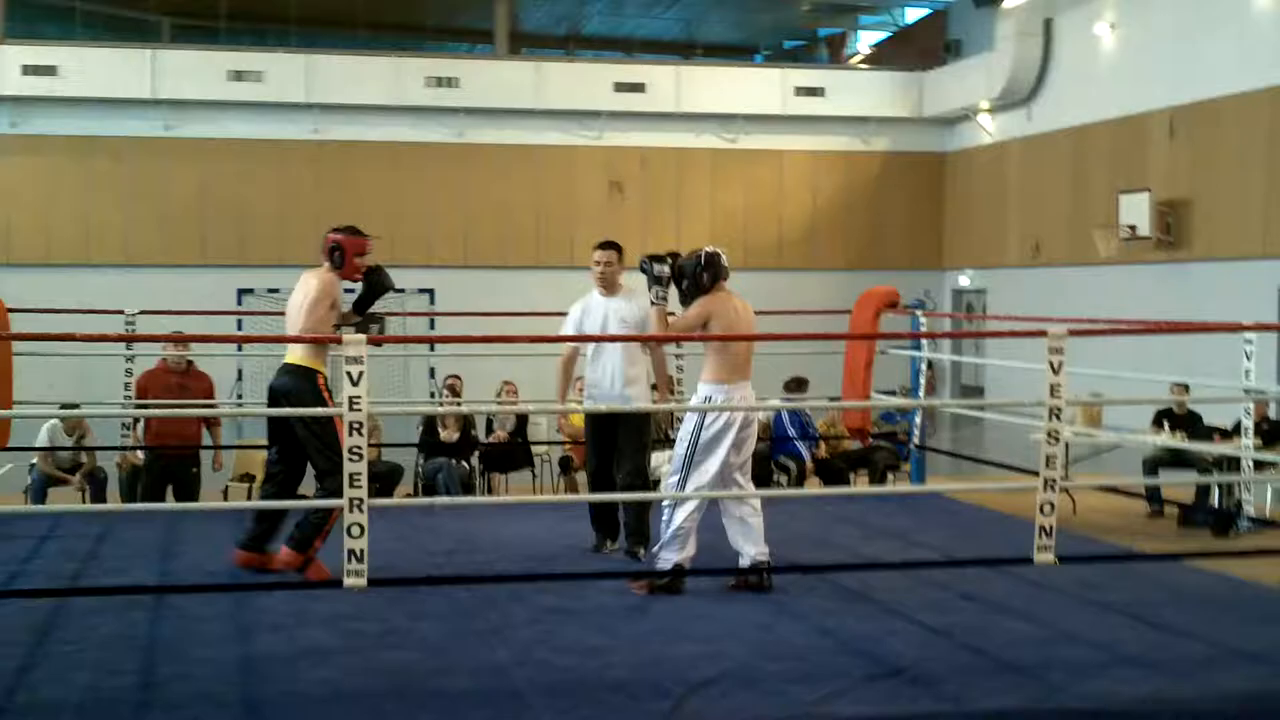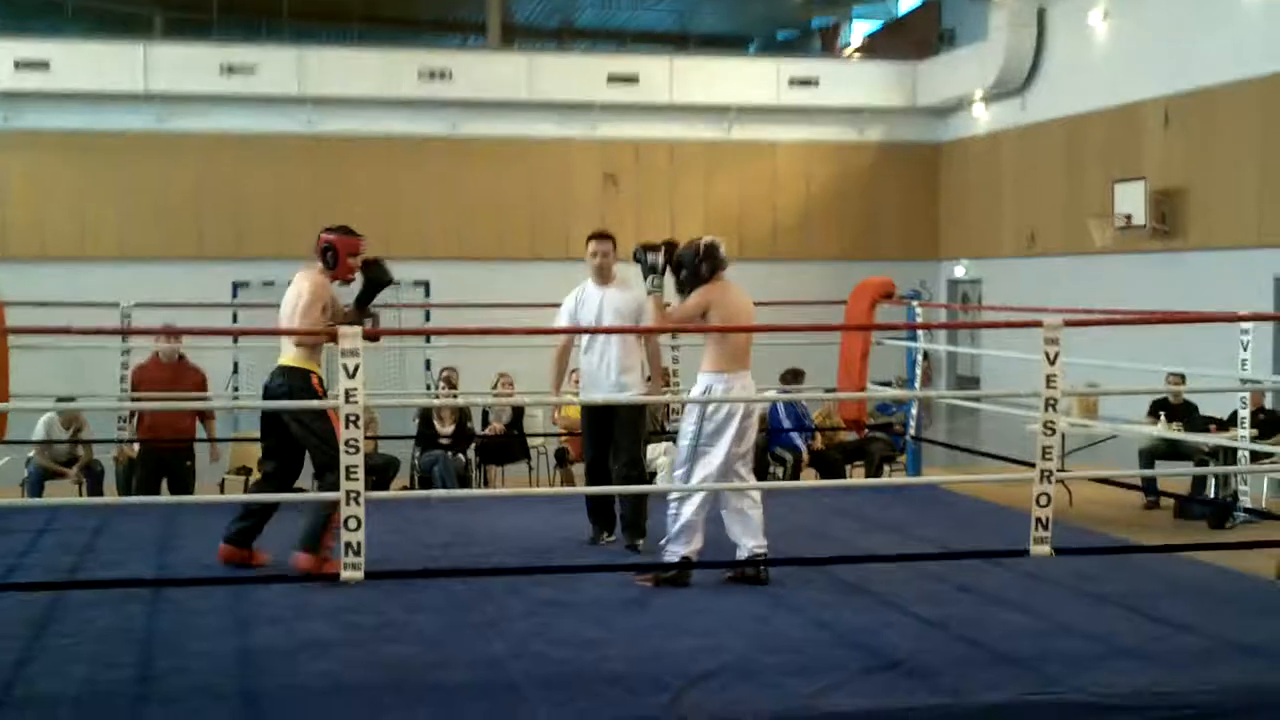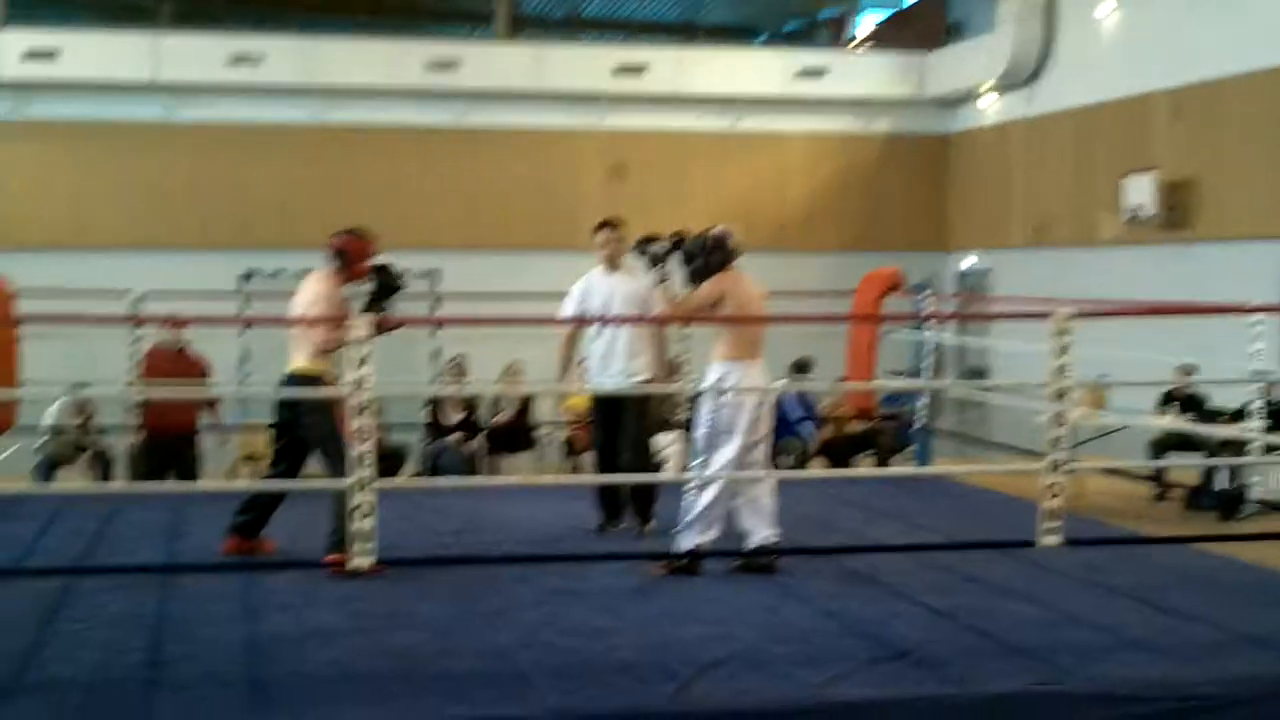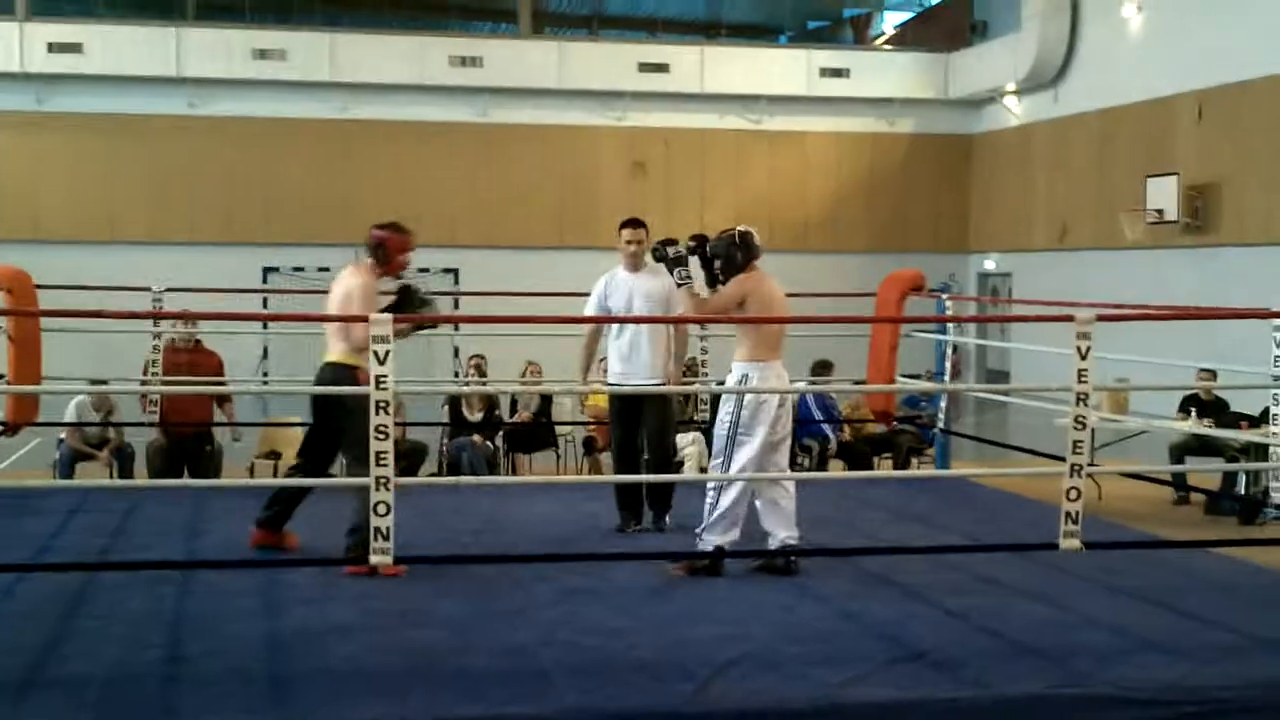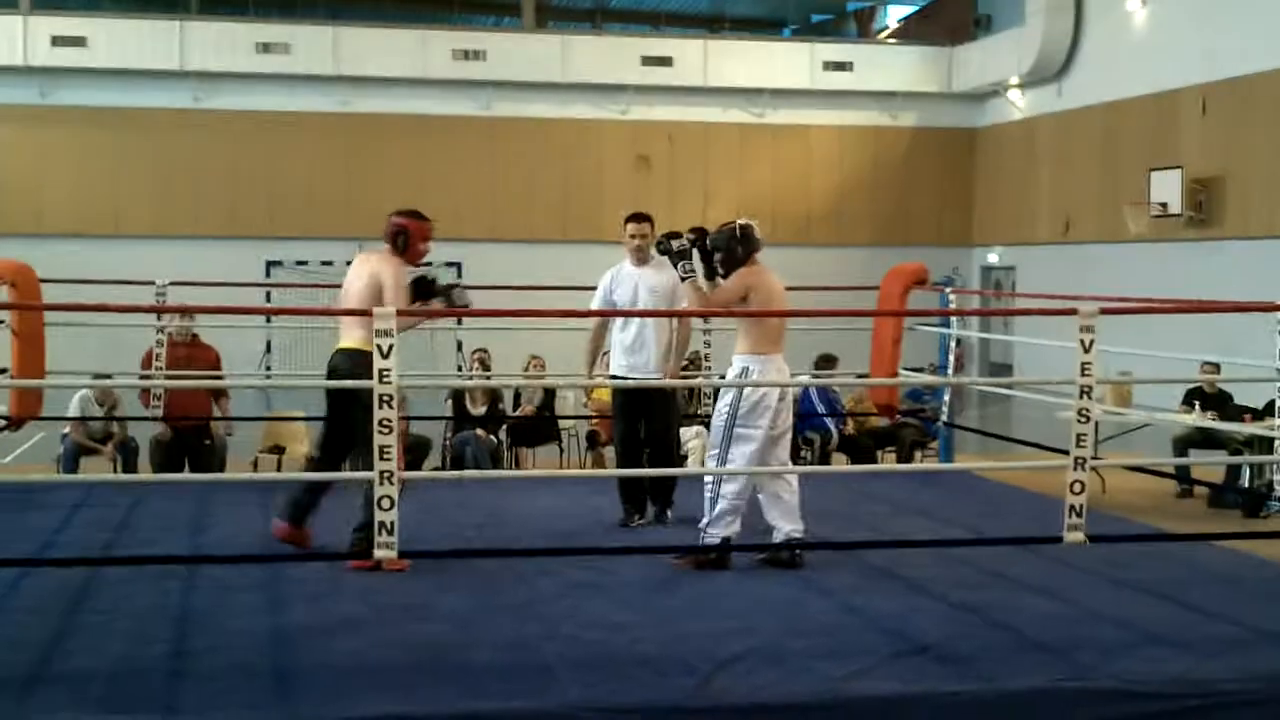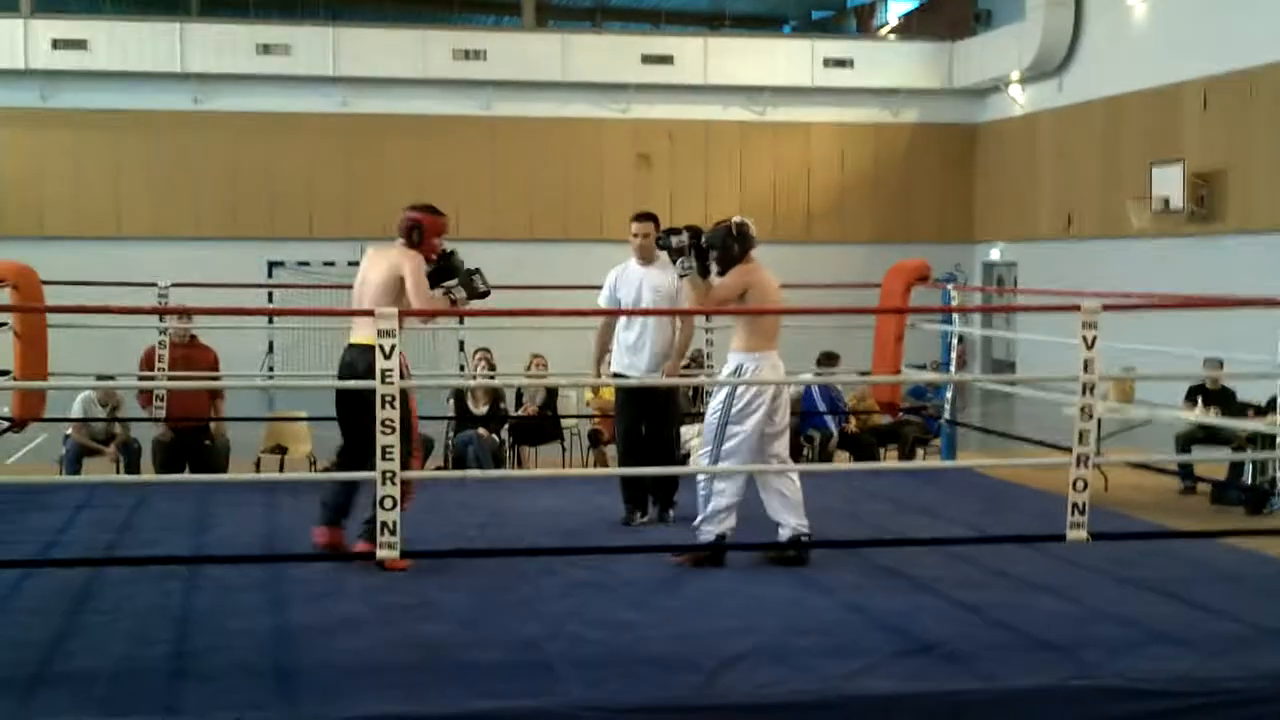
dt=0.1s
person 1, frame 1
left shoulder: (311, 278)
right shoulder: (326, 283)
left elbow: (335, 323)
right elbow: (305, 331)
left wrist: (366, 299)
right wrist: (348, 329)
left hip: (285, 379)
right hip: (305, 381)
left knee: (283, 471)
right knee: (336, 471)
left ankle: (251, 548)
right ankle: (298, 550)
person 1, frame 2
left shoulder: (307, 279)
right shoulder: (318, 284)
left elbow: (337, 319)
right elbow: (301, 336)
left wrist: (367, 295)
right wrist: (343, 327)
left hip: (279, 380)
right hip: (300, 382)
left knee: (277, 470)
right knee: (336, 466)
left ankle: (236, 543)
right ankle: (312, 553)
person 1, frame 3
left shoulder: (316, 282)
right shoulder: (327, 288)
left elbow: (339, 325)
right elbow: (323, 342)
left wrist: (378, 300)
right wrist: (373, 328)
left hip: (294, 383)
right hip: (311, 384)
left knee: (285, 465)
right knee: (345, 463)
left ankle: (241, 534)
right ankle: (341, 551)
person 1, frame 4
left shoulder: (352, 273)
right shoulder: (364, 282)
right elbow: (362, 339)
left wrist: (399, 308)
right wrist: (408, 323)
left hip: (330, 375)
right hip: (347, 377)
left knee: (312, 459)
right knee: (370, 467)
left ankle: (266, 527)
right ankle: (361, 556)
person 1, frame 5
left shoulder: (363, 259)
right shoulder: (391, 266)
right elbow: (399, 321)
left wrist: (414, 294)
right wrist: (442, 301)
left hip: (340, 361)
right hip: (366, 366)
left knee: (331, 449)
right knee: (378, 459)
left ankle: (292, 520)
right ankle: (366, 550)
person 1, frame 6
left shoulder: (374, 253)
right shoulder: (409, 259)
right elbow: (424, 311)
left wrist: (434, 276)
right wrist: (456, 292)
left hip: (352, 358)
right hip: (381, 362)
left knee: (354, 450)
right knee: (404, 455)
left ankle: (329, 526)
right ankle: (372, 539)
person 2, frame 1
left shoulder: (709, 303)
right shoulder: (743, 306)
left elbow: (665, 333)
left wrist: (658, 291)
right wrist: (679, 292)
left hip: (715, 399)
right hip: (743, 398)
left knee: (685, 486)
right knee: (739, 486)
left ankle: (669, 569)
right ankle: (756, 566)
person 2, frame 2
left shoulder: (709, 293)
right shoulder: (741, 295)
left elbow: (662, 323)
left wrist: (653, 279)
right wrist: (679, 284)
left hip: (716, 390)
right hip: (744, 388)
left knee: (691, 479)
right knee: (740, 478)
left ankle: (676, 562)
right ankle: (754, 558)
person 2, frame 3
left shoulder: (722, 282)
right shoulder: (751, 286)
left elbow: (676, 313)
right wrist: (690, 271)
left hip: (727, 380)
right hip: (756, 378)
left knee: (707, 466)
right knee: (753, 468)
left ankle: (690, 550)
right ankle: (764, 547)
person 2, frame 4
left shoulder: (744, 283)
right shoulder: (771, 285)
left elbow: (700, 312)
right elbow: (726, 306)
left wrist: (680, 273)
right wrist: (711, 275)
left hip: (750, 380)
right hip: (777, 379)
left knee: (730, 468)
right knee: (774, 469)
left ankle: (711, 551)
right ankle: (784, 549)
person 2, frame 5
left shoulder: (746, 277)
right shoulder: (770, 278)
left elbow: (704, 307)
right elbow: (721, 301)
left wrist: (684, 266)
right wrist: (707, 267)
left hip: (750, 372)
right hip: (776, 371)
left knee: (727, 461)
right knee: (775, 462)
left ankle: (715, 544)
right ankle: (789, 541)
person 2, frame 6
left shoulder: (743, 273)
right shoulder: (763, 275)
left elbow: (703, 304)
right elbow: (719, 299)
left wrist: (685, 263)
right wrist: (701, 266)
left hip: (746, 370)
right hip: (771, 368)
left knee: (718, 457)
right knee: (776, 458)
left ankle: (711, 541)
right ankle: (796, 538)
person 3, frame 1
left shoulder: (639, 305)
right shoulder: (582, 307)
left elbow: (655, 351)
right elbow: (569, 356)
left wrist: (664, 391)
right wrist: (561, 401)
left hip: (634, 403)
right hip: (596, 404)
left knee: (633, 474)
right knee: (598, 472)
left ankle: (638, 541)
right ankle: (606, 533)
person 3, frame 2
left shoulder: (633, 295)
right shoulder: (576, 298)
left elbow: (650, 340)
right elbow: (563, 347)
left wrist: (655, 381)
right wrist: (555, 392)
left hip: (629, 392)
right hip: (592, 395)
left knee: (629, 464)
right knee: (595, 463)
left ankle: (635, 532)
right ankle: (602, 525)
person 3, frame 3
left shoulder: (642, 281)
right shoulder: (584, 286)
left elbow: (658, 327)
right elbow: (572, 334)
left wrist: (661, 367)
right wrist: (561, 379)
left hip: (637, 378)
right hip: (601, 381)
left knee: (636, 448)
right knee: (606, 449)
left ankle: (643, 514)
right ankle: (611, 512)
person 3, frame 4
left shoulder: (664, 281)
right shoulder: (607, 283)
left elbow: (680, 327)
right elbow: (593, 333)
left wrist: (677, 367)
right wrist: (582, 378)
left hip: (657, 378)
right hip: (620, 380)
left knee: (660, 446)
right knee: (624, 450)
left ankle: (660, 509)
right ankle: (630, 513)
person 3, frame 5
left shoulder: (669, 275)
right shoulder: (613, 277)
left elbow: (684, 322)
right elbow: (600, 326)
left wrist: (675, 361)
right wrist: (588, 369)
left hip: (660, 373)
right hip: (624, 372)
left knee: (663, 442)
right knee: (627, 442)
left ankle: (662, 503)
right ankle: (634, 507)
person 3, frame 6
left shoulder: (674, 275)
right shoulder: (618, 275)
left elbow: (687, 322)
right elbow: (607, 324)
left wrist: (675, 360)
right wrist: (596, 367)
left hip: (662, 372)
right hip: (626, 370)
left knee: (663, 441)
right knee: (629, 441)
left ankle: (664, 502)
right ankle: (636, 506)
